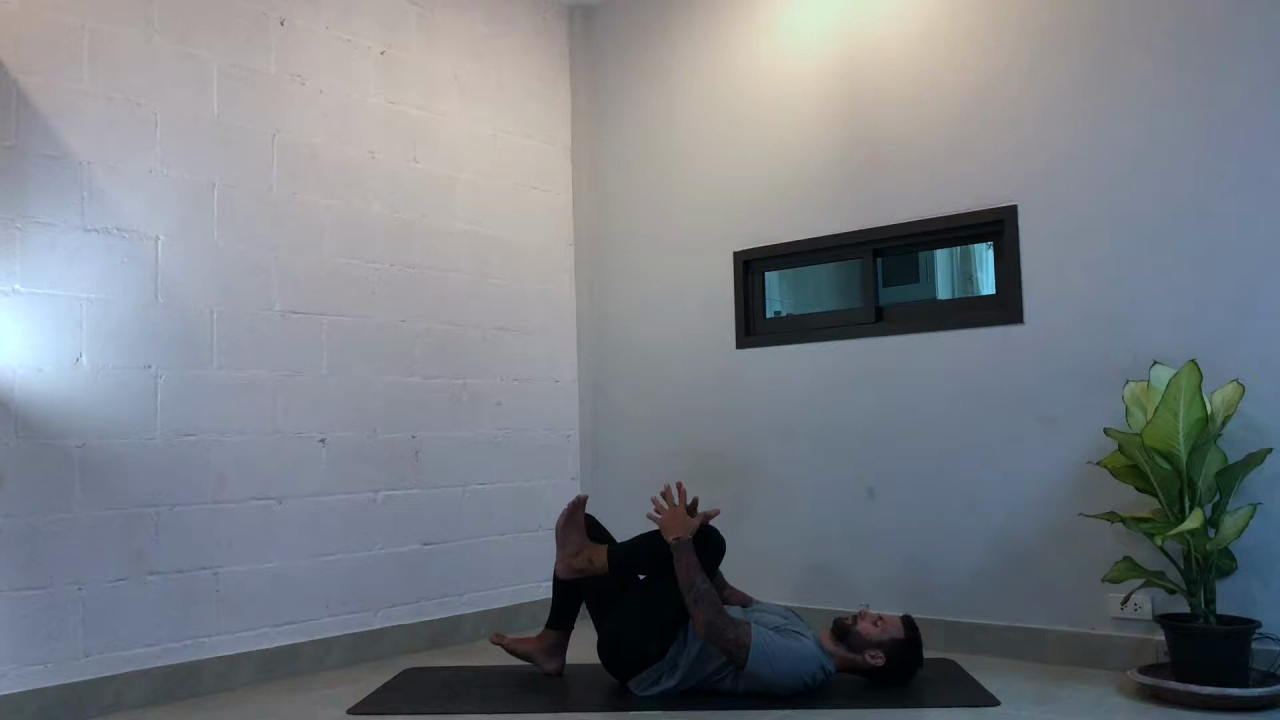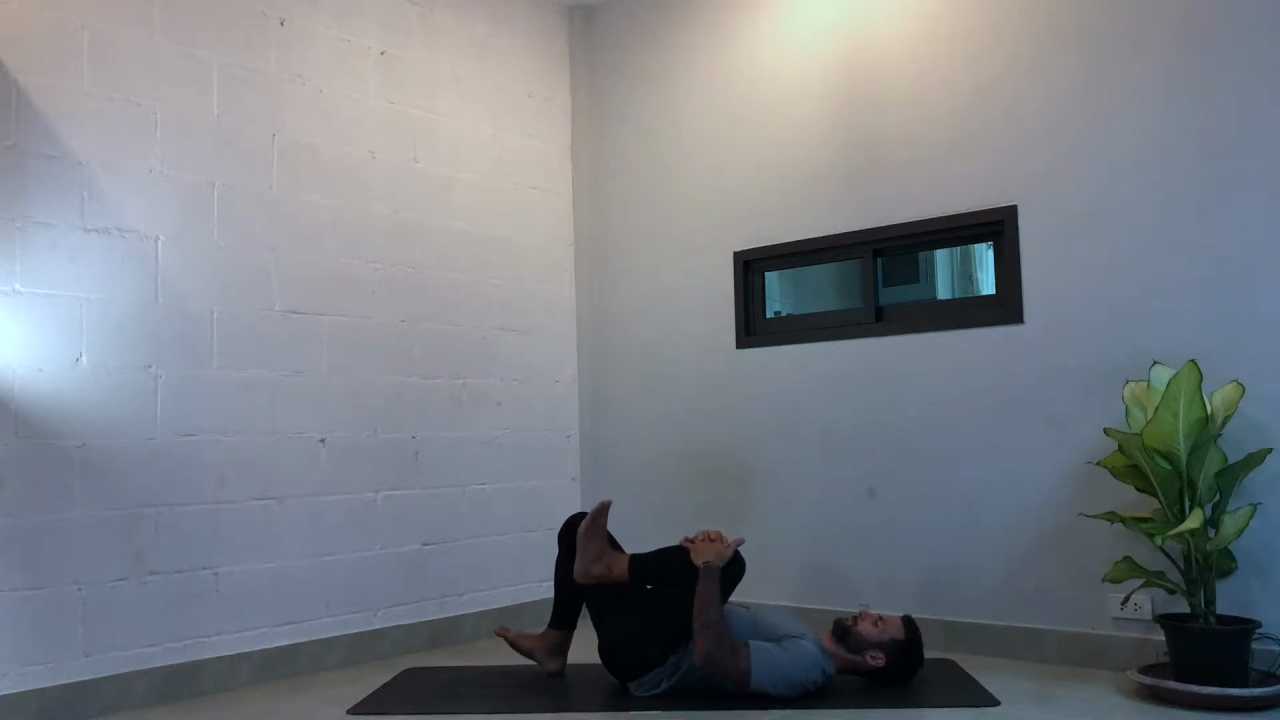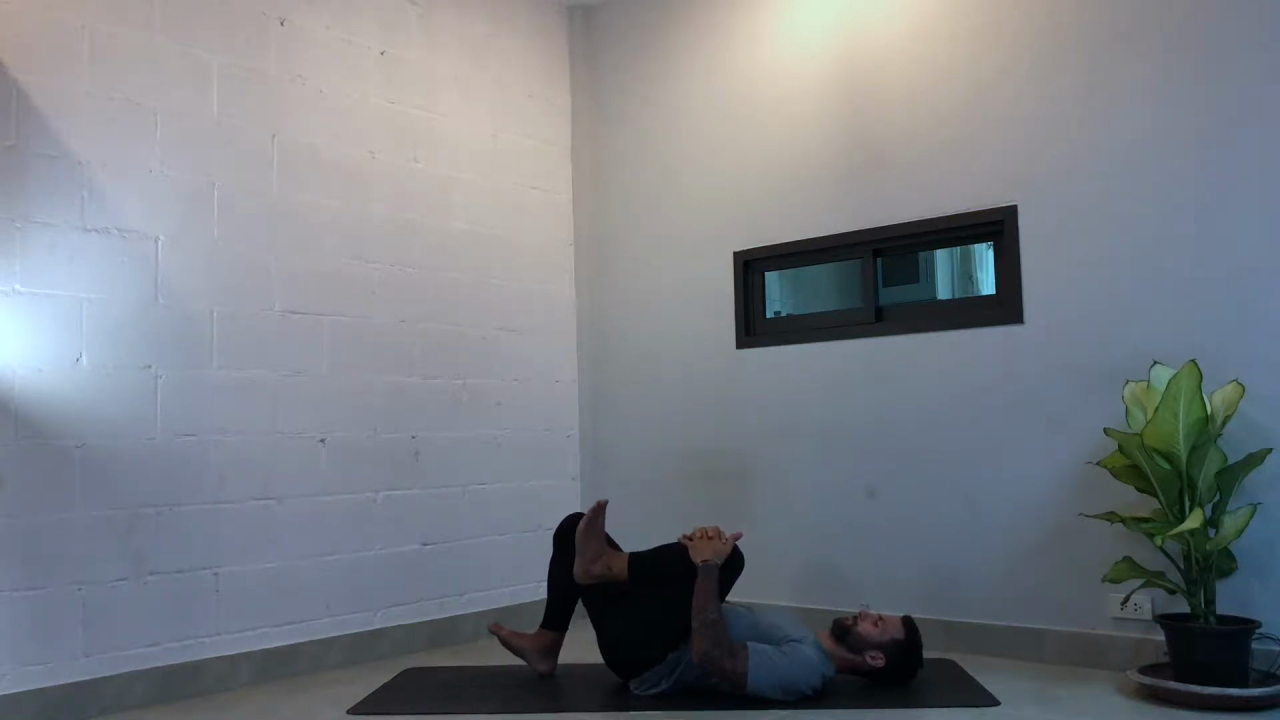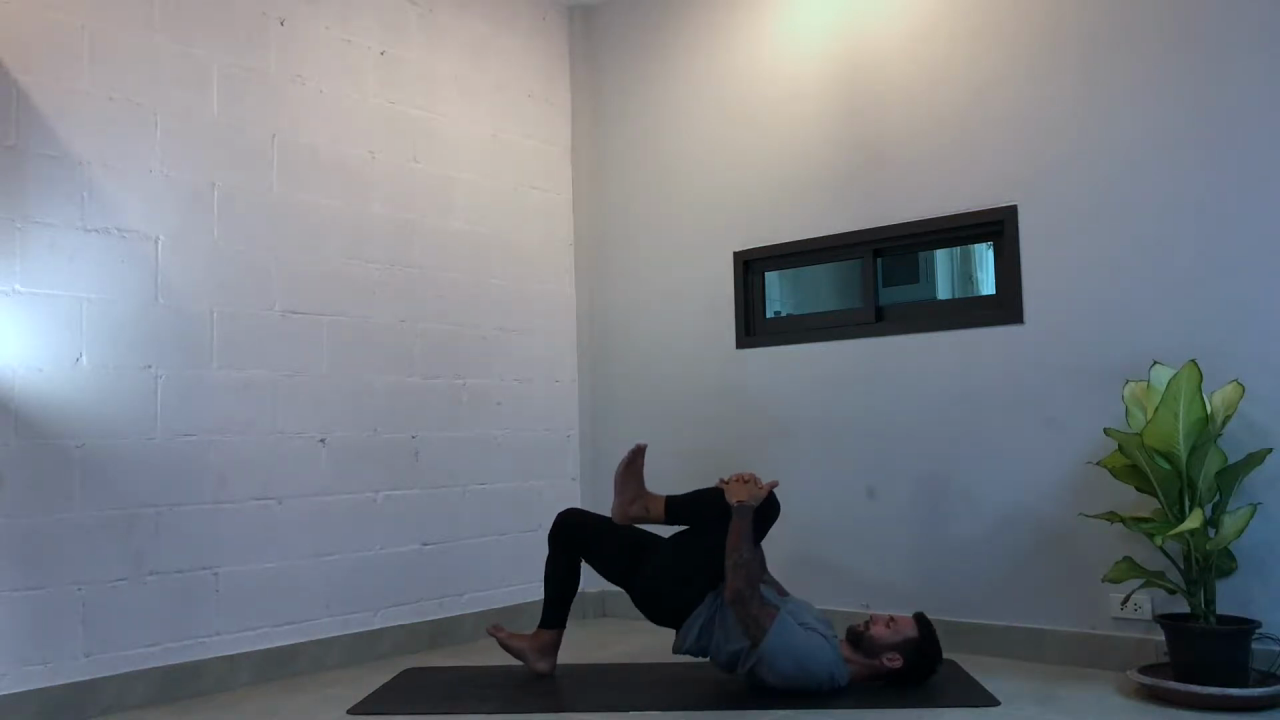
dt=1s
person 1, frame 1
left shoulder: (802, 661)
right shoulder: (797, 632)
left elbow: (711, 627)
right elbow: (725, 595)
left wrist: (679, 542)
right wrist: (685, 535)
left hip: (640, 659)
right hip: (643, 639)
left knee: (706, 541)
right knee: (583, 525)
left ankle: (584, 561)
right ankle: (551, 645)
person 1, frame 2
left shoulder: (806, 665)
right shoulder: (802, 640)
left elbow: (711, 654)
right elbow: (716, 619)
left wrist: (708, 569)
right wrist: (707, 564)
left hip: (640, 657)
right hip: (644, 633)
left knee: (727, 563)
right knee: (578, 527)
left ankle: (605, 566)
right ankle: (554, 644)
person 1, frame 3
left shoulder: (805, 668)
right shoulder: (801, 641)
left elbow: (710, 656)
right elbow: (717, 619)
left wrist: (707, 567)
right wrist: (705, 561)
left hip: (641, 653)
right hip: (654, 630)
left knee: (726, 559)
right knee: (573, 528)
left ankle: (604, 564)
right ankle: (546, 645)
person 1, frame 4
left shoulder: (816, 663)
right shoulder: (824, 642)
left elbow: (741, 595)
right elbow: (761, 583)
left wrist: (742, 510)
right wrist: (745, 510)
left hip: (678, 594)
right hip: (689, 587)
left knee: (761, 504)
right knee: (569, 525)
left ankle: (640, 506)
right ankle: (546, 644)
